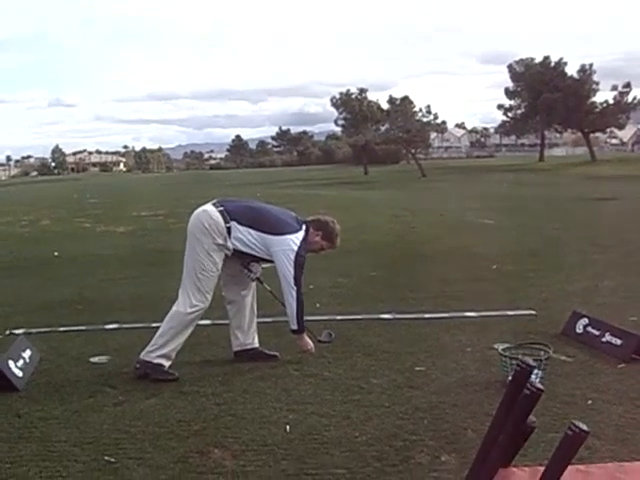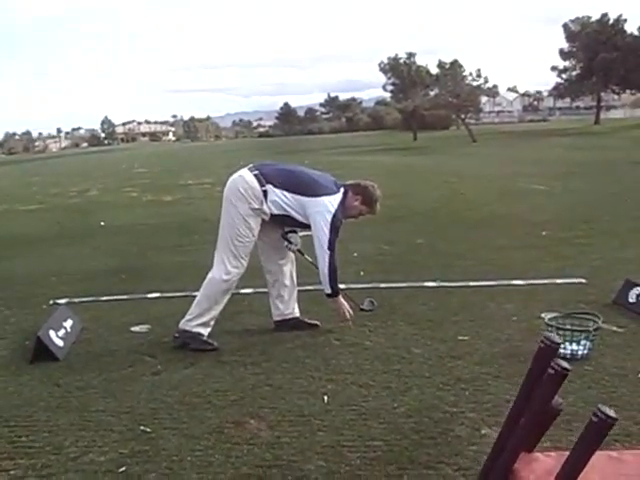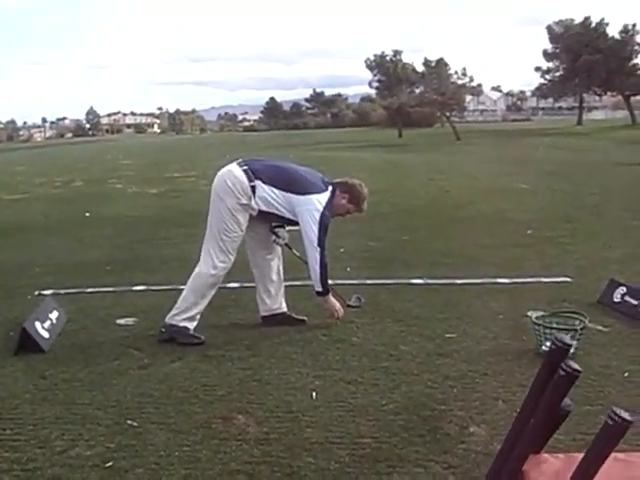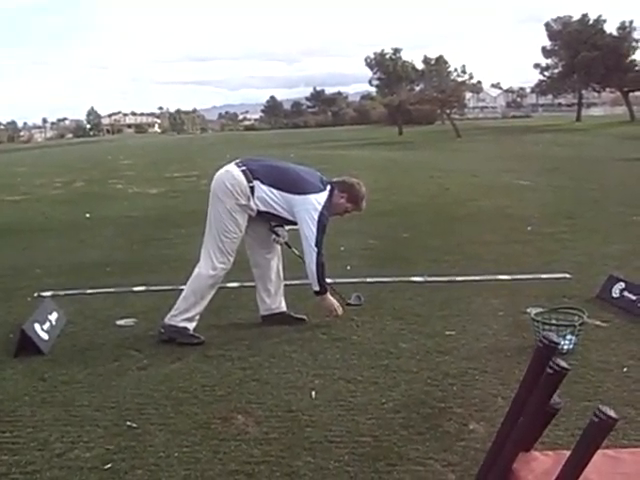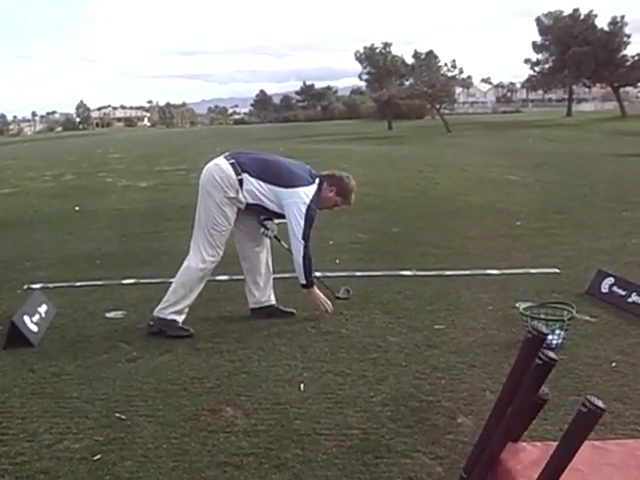
dt=1s
person 1, frame 1
left shoulder: (295, 224)
right shoulder: (292, 244)
right elbow: (293, 289)
left wrist: (253, 262)
right wrist: (300, 334)
left hip: (213, 218)
right hip: (211, 226)
left knee: (241, 285)
right knee: (196, 301)
left ankle: (245, 346)
right ankle: (151, 361)
person 1, frame 2
left shoulder: (334, 189)
right shoulder: (330, 207)
right elbow: (326, 254)
left wrist: (290, 231)
right wrist: (335, 297)
left hip: (254, 186)
right hip: (248, 191)
left knee: (279, 255)
right knee: (230, 267)
left ankle: (286, 315)
right ankle: (190, 330)
person 1, frame 3
left shoulder: (321, 186)
right shoulder: (317, 203)
right elbow: (316, 251)
left wrist: (278, 224)
right wrist: (325, 296)
left hip: (240, 180)
right hip: (236, 186)
left knee: (266, 249)
right knee: (218, 261)
left ankle: (273, 310)
right ankle: (177, 323)
person 1, frame 4
left shoulder: (320, 185)
right shoulder: (316, 204)
right elbow: (313, 251)
left wrist: (278, 225)
right wrist: (323, 294)
left hip: (238, 180)
right hip: (235, 187)
left knee: (267, 248)
right knee: (217, 262)
left ankle: (273, 309)
right ankle: (176, 325)
person 1, frame 5
left shoulder: (309, 178)
right shoulder: (304, 197)
right elbow: (300, 245)
left wrist: (265, 217)
right wrist: (310, 289)
left hip: (227, 173)
right hip: (224, 180)
left knee: (256, 241)
right knee: (206, 255)
left ankle: (262, 303)
right ankle: (164, 317)
